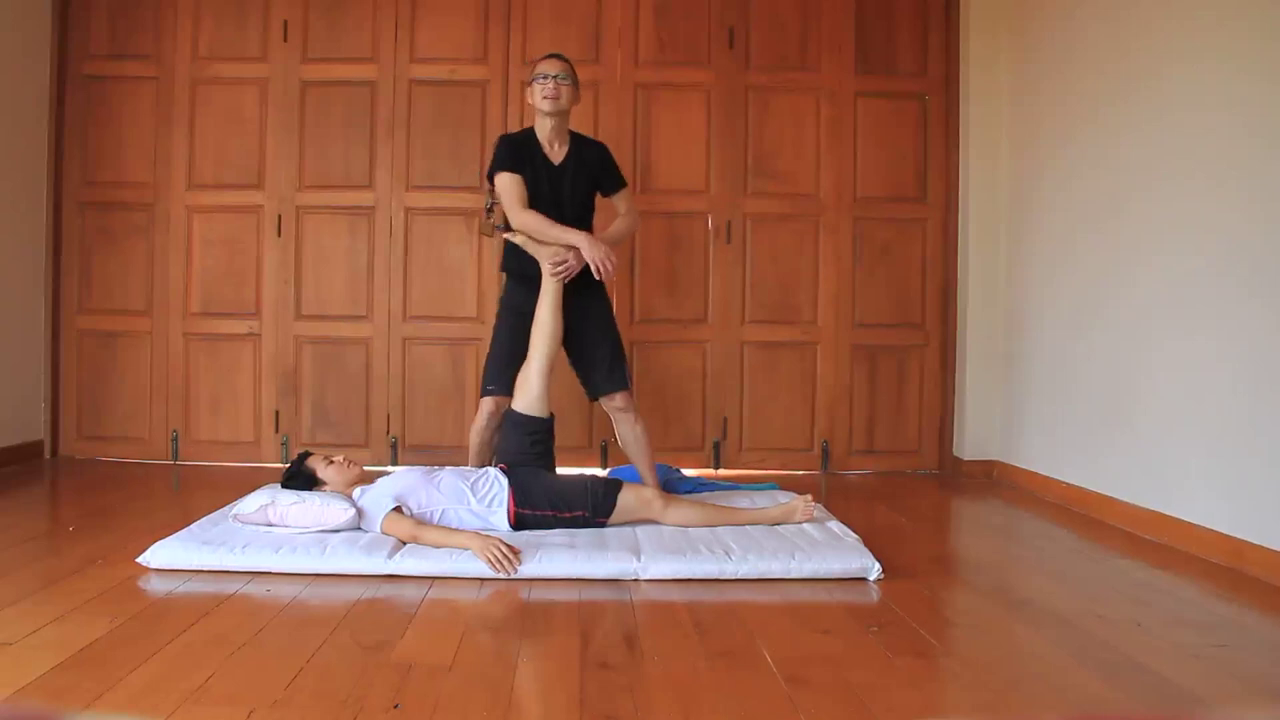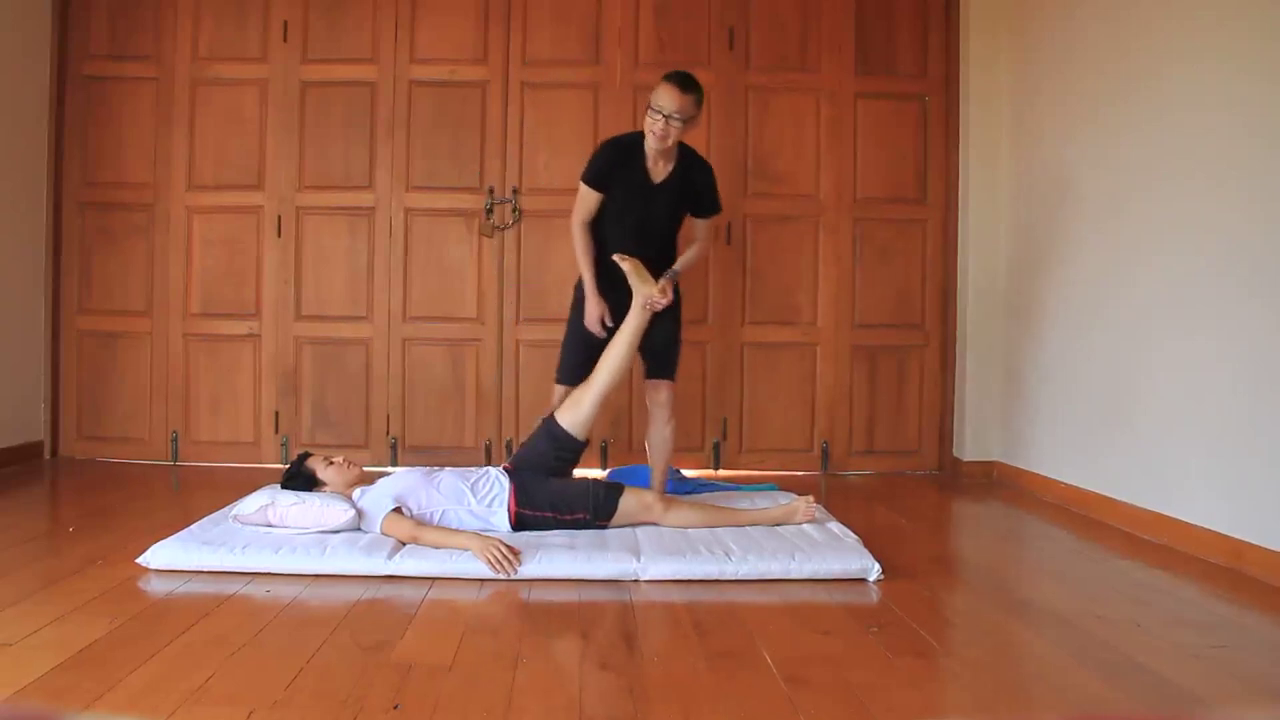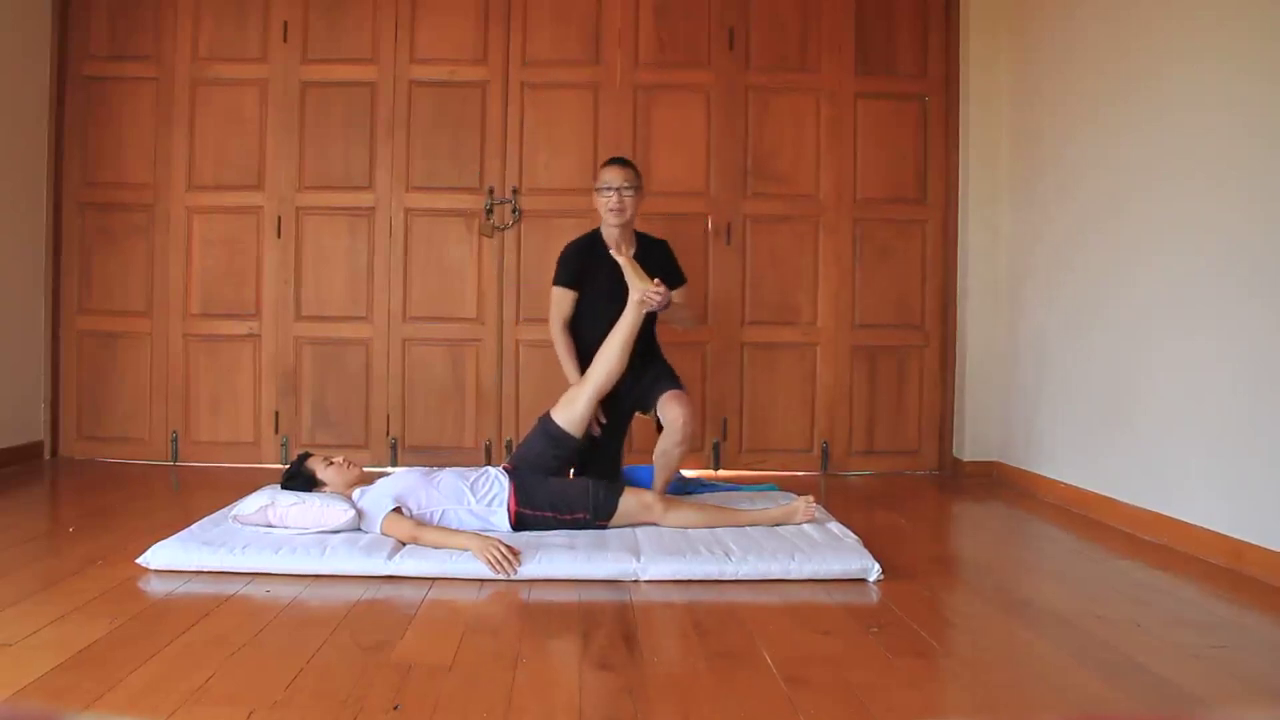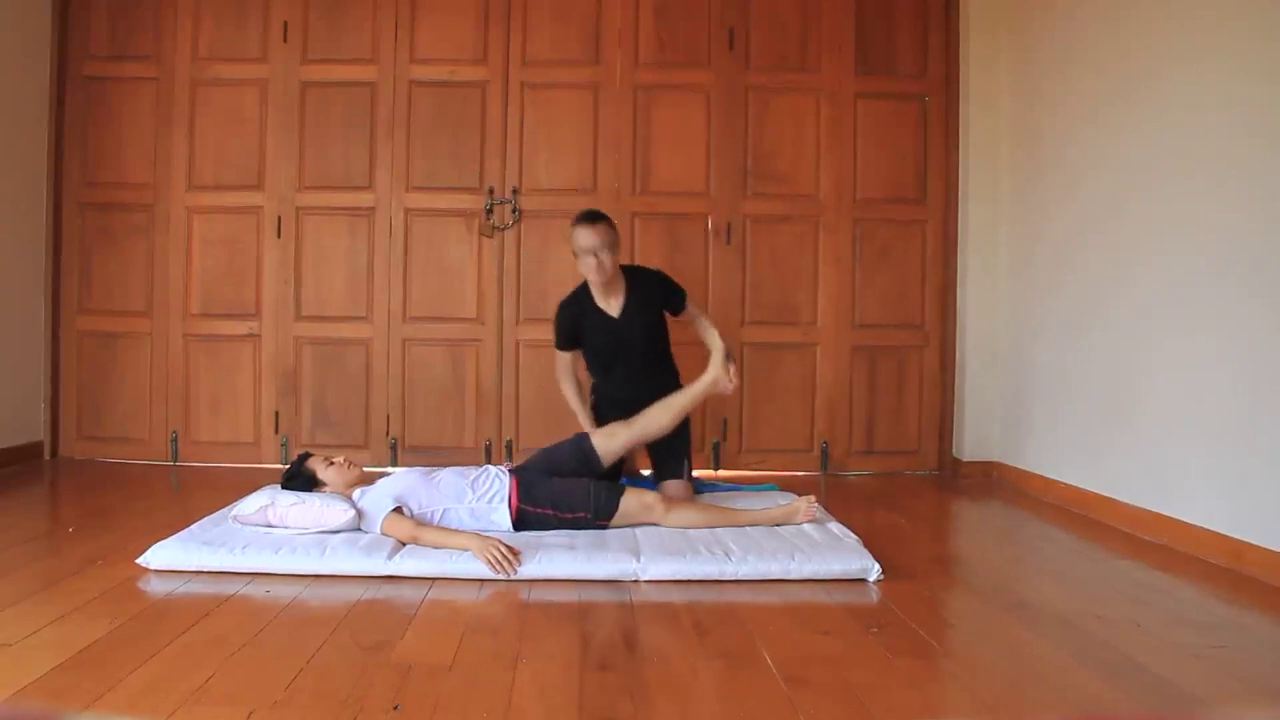
dt=1s
person 1, frame 1
left shoulder: (384, 483)
right shoulder: (369, 505)
right elbow: (414, 530)
right wrist: (474, 538)
left hip: (510, 476)
right hip: (518, 505)
left knee: (534, 376)
right knee: (651, 502)
right ankle: (773, 515)
person 1, frame 2
left shoulder: (387, 485)
right shoulder: (368, 507)
right elbow: (413, 532)
right wrist: (473, 540)
left hip: (514, 477)
right hip: (517, 507)
left knee: (589, 395)
right knee: (653, 506)
left ankle: (641, 304)
right ankle: (772, 517)
person 1, frame 3
left shoulder: (387, 483)
right shoulder: (369, 507)
right elbow: (414, 532)
right wrist: (473, 540)
left hip: (513, 477)
right hip: (517, 508)
left knee: (585, 392)
right knee: (652, 506)
left ankle: (636, 303)
right ankle: (769, 517)
person 1, frame 4
left shoulder: (381, 482)
right shoulder: (369, 507)
right elbow: (413, 531)
right wrist: (473, 541)
left hip: (514, 478)
right hip: (516, 508)
left knee: (621, 432)
right knee: (652, 505)
left ankle: (709, 380)
right ankle: (773, 516)
person 2, frame 1
left shoulder: (594, 153)
right shoulder: (511, 147)
left elbow: (629, 216)
right elbow: (518, 216)
left wrist: (588, 250)
right wrist: (582, 238)
left hip: (584, 293)
right hip: (525, 291)
left knee: (620, 401)
right knee: (493, 405)
left ankle: (657, 495)
person 2, frame 2
left shoulder: (697, 173)
right shoulder: (614, 153)
left elbow: (702, 239)
right elbow: (580, 222)
left wrist: (671, 278)
right wrist: (592, 294)
left hip: (657, 291)
right hip: (602, 285)
left knee: (660, 396)
right knee: (566, 390)
left ankle: (655, 497)
person 2, frame 3
left shoulder: (658, 251)
right shoulder: (578, 254)
left elbow: (686, 317)
right elbow: (558, 327)
left wrist: (665, 303)
left hip: (647, 366)
left knee: (681, 417)
person 2, frame 4
left shoulder: (652, 283)
right shoulder: (571, 310)
left elbow: (696, 316)
right elbow: (566, 373)
right wrist: (589, 429)
right hip: (610, 407)
left knee: (676, 496)
right ankle: (624, 473)
